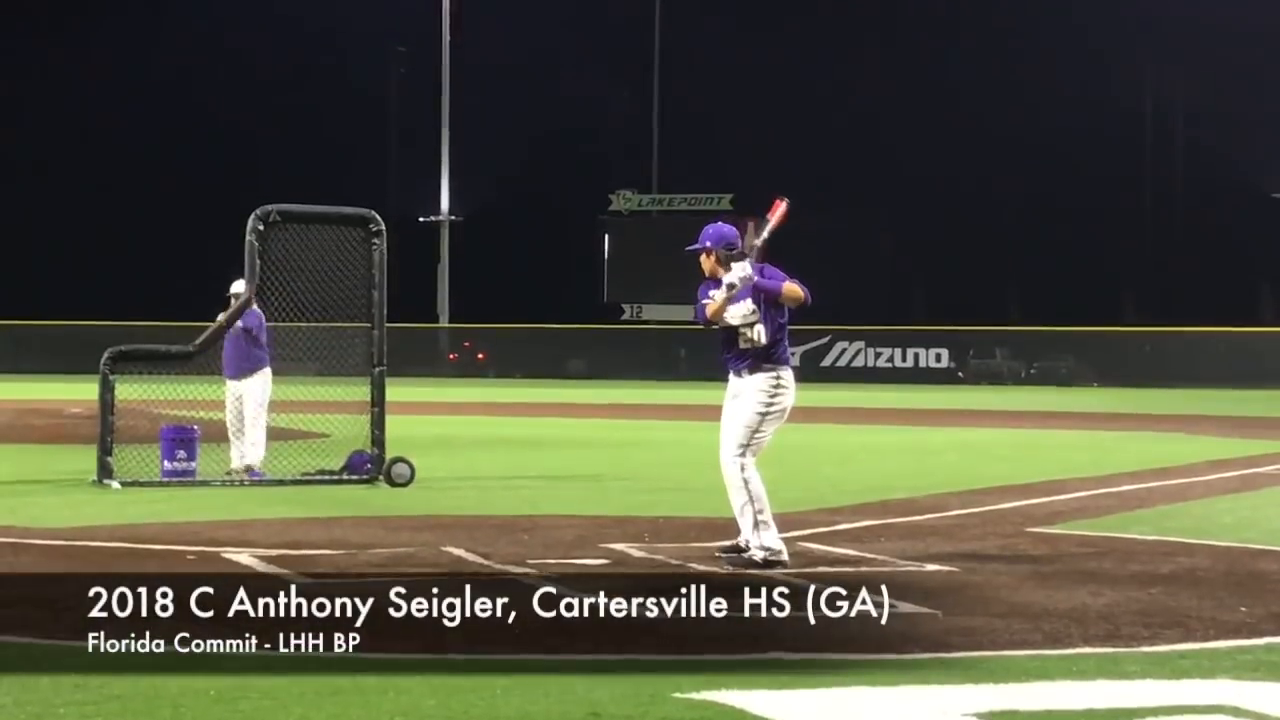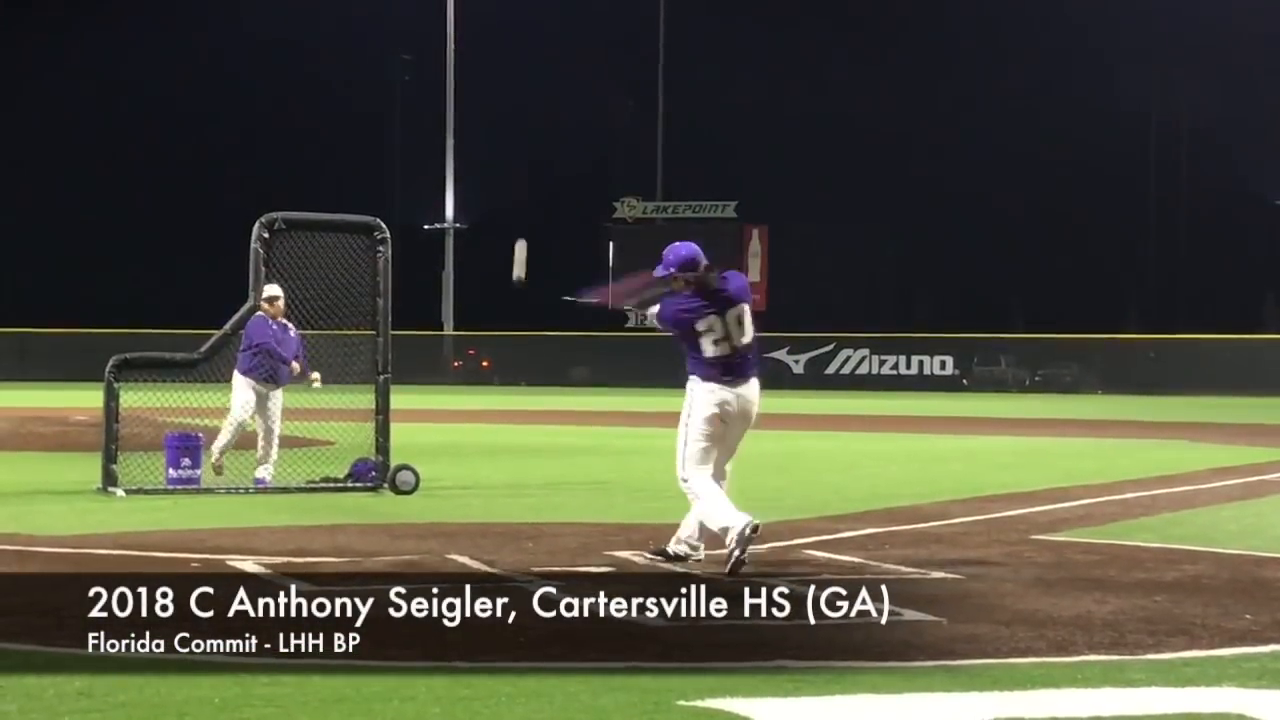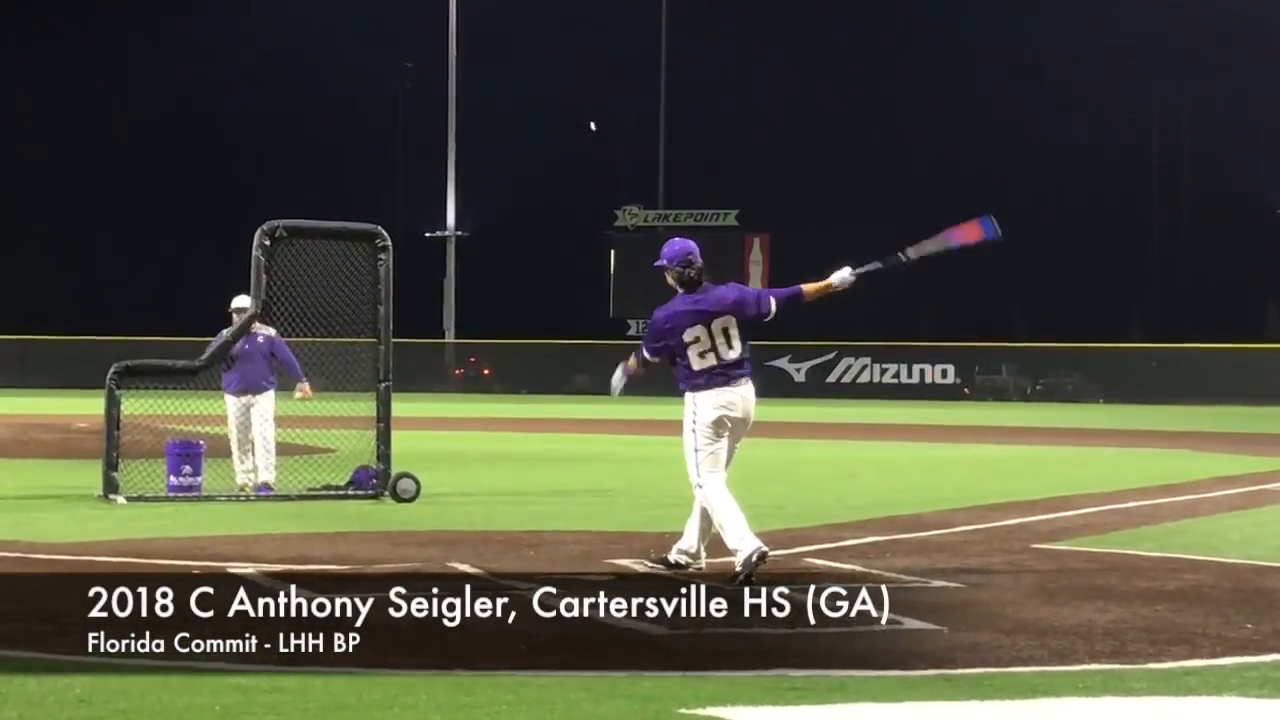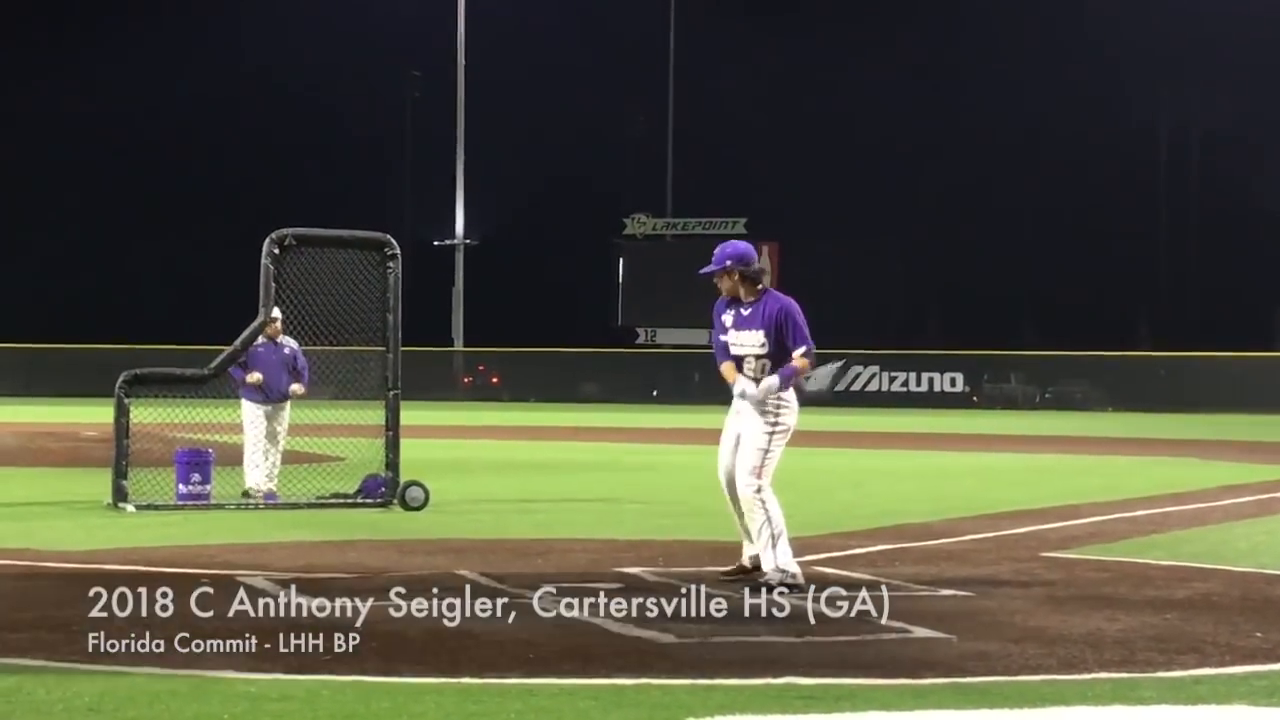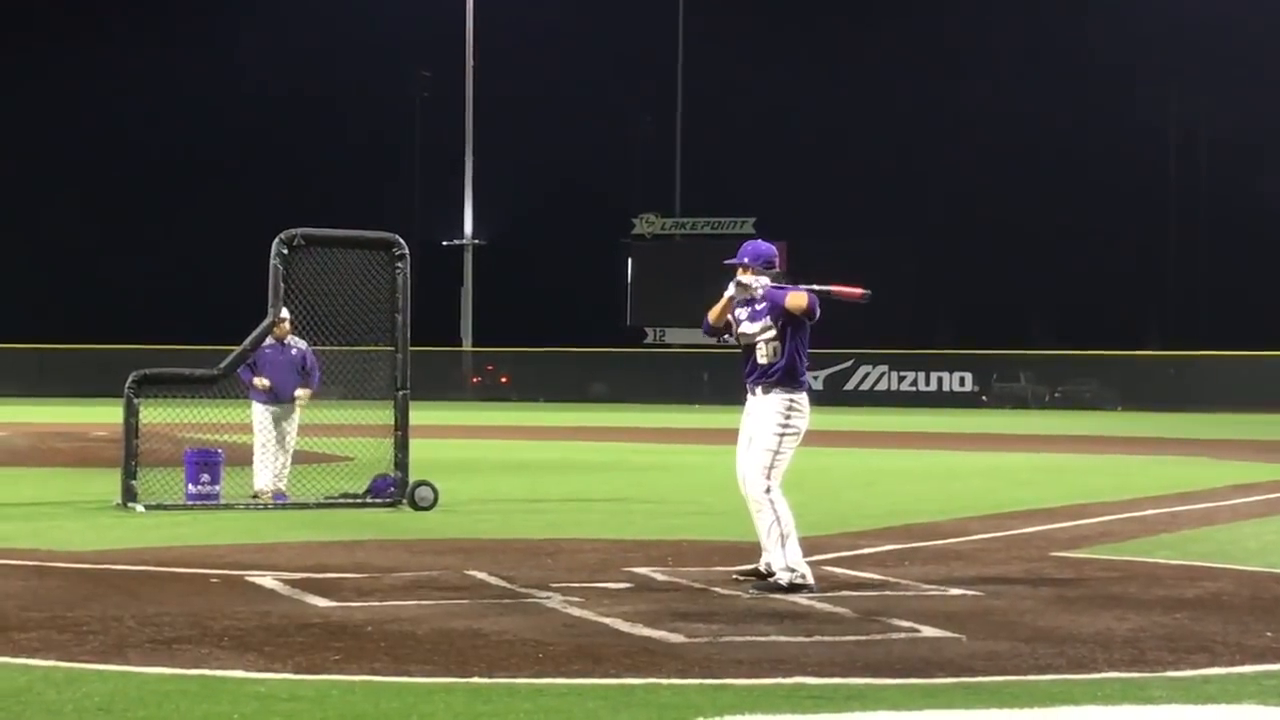
dt=1s
person 1, frame 1
left shoulder: (762, 273)
right shoulder: (709, 288)
left elbow: (800, 296)
right elbow: (708, 317)
left wrist: (753, 282)
right wrist: (728, 292)
left hip: (769, 381)
right hip: (738, 381)
left knee: (736, 458)
right knee: (733, 461)
left ankle: (769, 550)
right ankle: (751, 537)
person 1, frame 2
left shoulder: (679, 308)
right shoulder: (736, 284)
left elbow: (660, 315)
left wrist: (658, 310)
left hip: (709, 393)
right hip: (746, 392)
left knee: (693, 475)
right knee: (713, 472)
left ankle: (736, 527)
right ankle: (687, 543)
person 1, frame 3
left shoulder: (666, 317)
right shoulder: (731, 296)
left elbow: (646, 356)
right elbow: (784, 297)
left wrist: (623, 372)
right wrist: (831, 282)
left hip: (705, 401)
right hip: (743, 394)
left knee: (707, 483)
right knee: (710, 478)
left ankle: (747, 548)
right ankle: (687, 551)
person 1, frame 4
left shoulder: (781, 307)
right shoulder: (723, 307)
left elbow: (805, 358)
right elbow: (722, 355)
left wrist: (778, 380)
right wrist: (739, 383)
left hip: (774, 403)
right hip: (744, 402)
left knee: (753, 483)
right knee: (729, 475)
left ankle: (784, 572)
right ankle: (757, 556)
person 1, frame 5
left shoulder: (787, 298)
right shoulder: (743, 305)
left elbow: (810, 305)
right elbow: (710, 326)
left wrist: (765, 291)
right wrist: (732, 294)
left hip: (783, 403)
right hip: (755, 401)
left knee: (761, 484)
right knee: (748, 481)
left ankle: (794, 573)
right ankle: (773, 561)
person 2, frame 1
left shoulder: (253, 314)
right shoulder: (239, 317)
left elbow: (250, 325)
left wrist: (235, 322)
left hip: (256, 377)
right hip: (233, 380)
left knee: (254, 420)
right knee: (235, 425)
left ankle: (254, 464)
right ankle: (239, 465)
person 2, frame 2
left shoulder: (290, 329)
right shoulder: (258, 321)
left elbow: (297, 355)
right elbow: (266, 346)
right wrist: (288, 362)
left hip: (274, 388)
right hip: (247, 381)
left knee: (270, 431)
right knee: (239, 418)
left ankle: (263, 475)
right ankle: (217, 454)
person 2, frame 3
left shoulder: (268, 335)
right shoulder: (226, 335)
left elbow: (286, 357)
left wrist: (301, 380)
right wrist: (229, 350)
left hip: (263, 394)
right hip: (235, 396)
left knee: (264, 435)
right knee: (239, 440)
left ankle: (266, 481)
right ankle: (245, 482)
person 2, frame 4
left shoulder: (291, 346)
right shoulder: (250, 344)
left elbow: (302, 370)
right elbow: (233, 364)
left wrist: (301, 386)
right wrist: (245, 378)
left hip: (280, 405)
right hip: (253, 403)
left knee: (275, 447)
right knee: (254, 444)
left ankle: (269, 488)
right ankle: (253, 487)
person 2, frame 5
left shoulder: (301, 346)
right shoulder: (259, 344)
left elbow: (313, 370)
right elbow: (242, 366)
left wrist: (308, 389)
right wrist: (253, 380)
left hip: (290, 406)
right hip: (263, 405)
left knee: (285, 448)
right knee: (263, 446)
left ankle: (279, 488)
right ankle: (262, 489)
